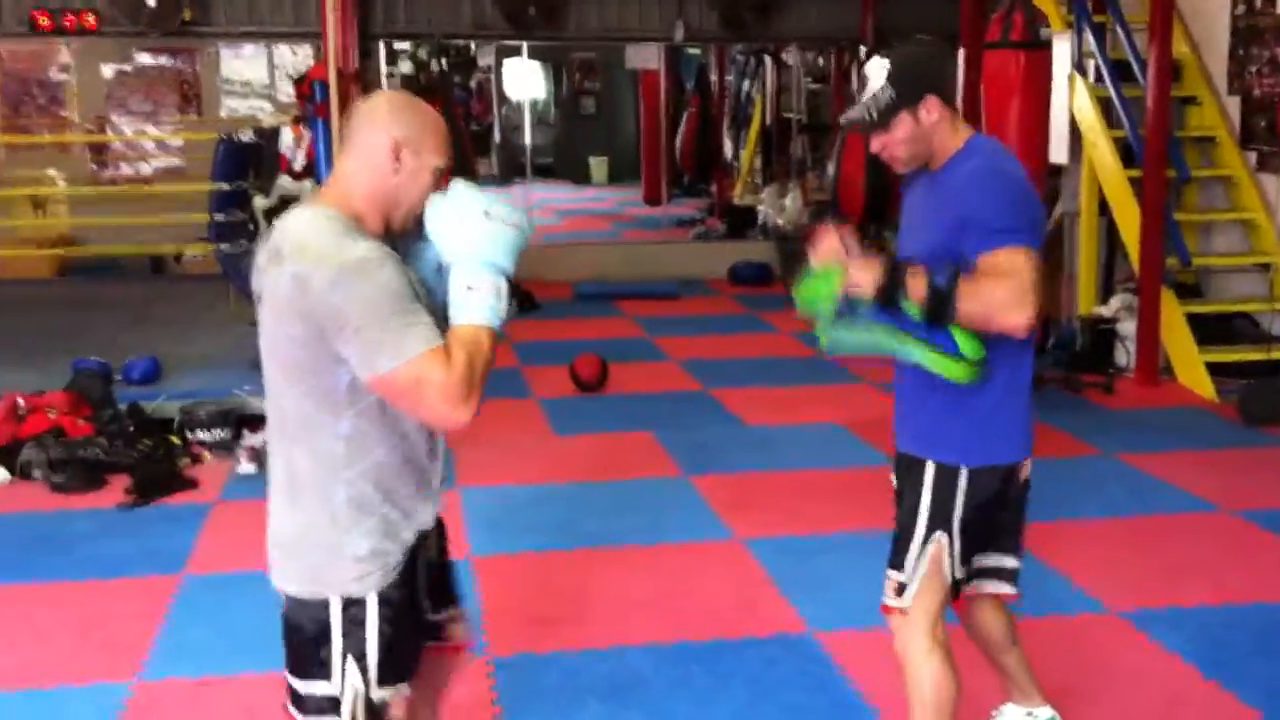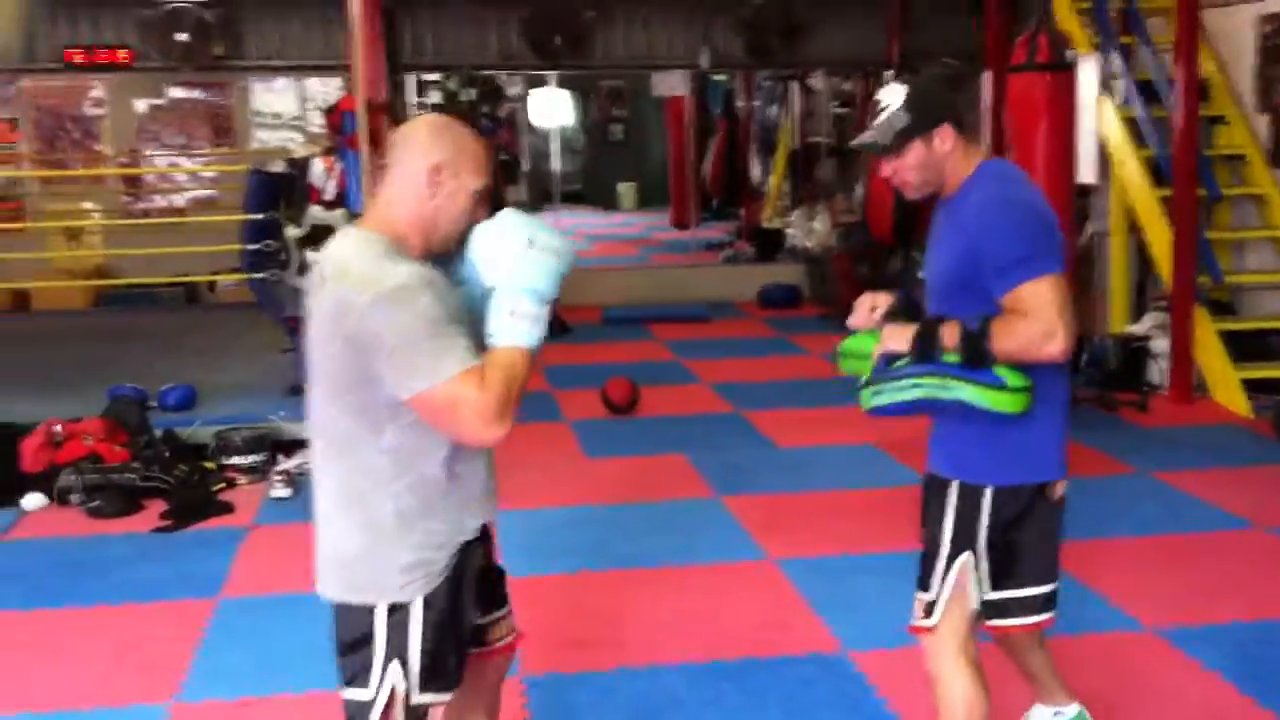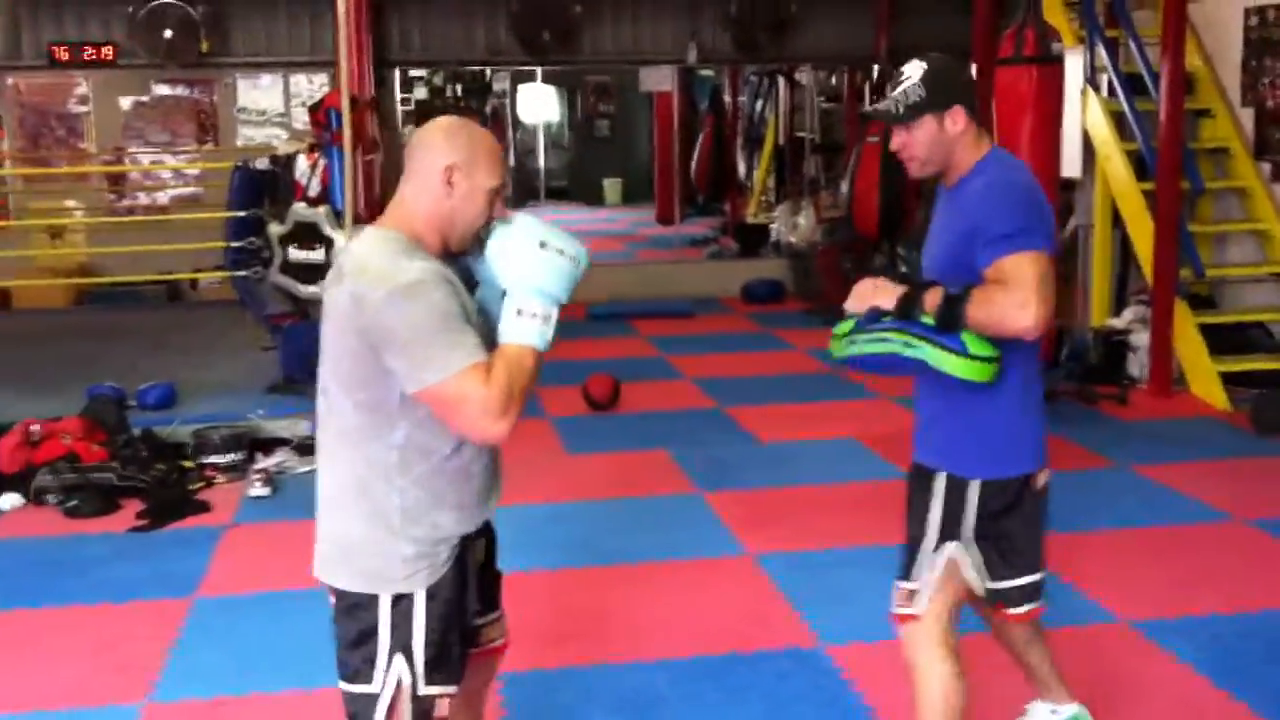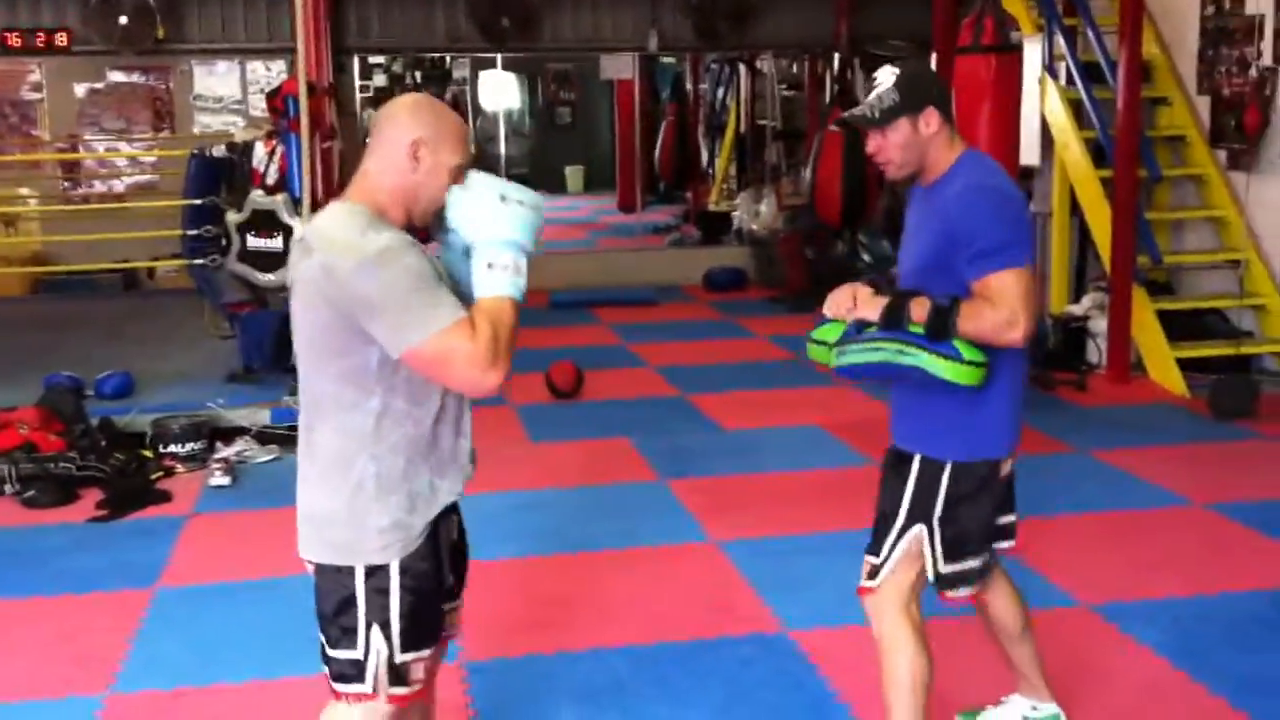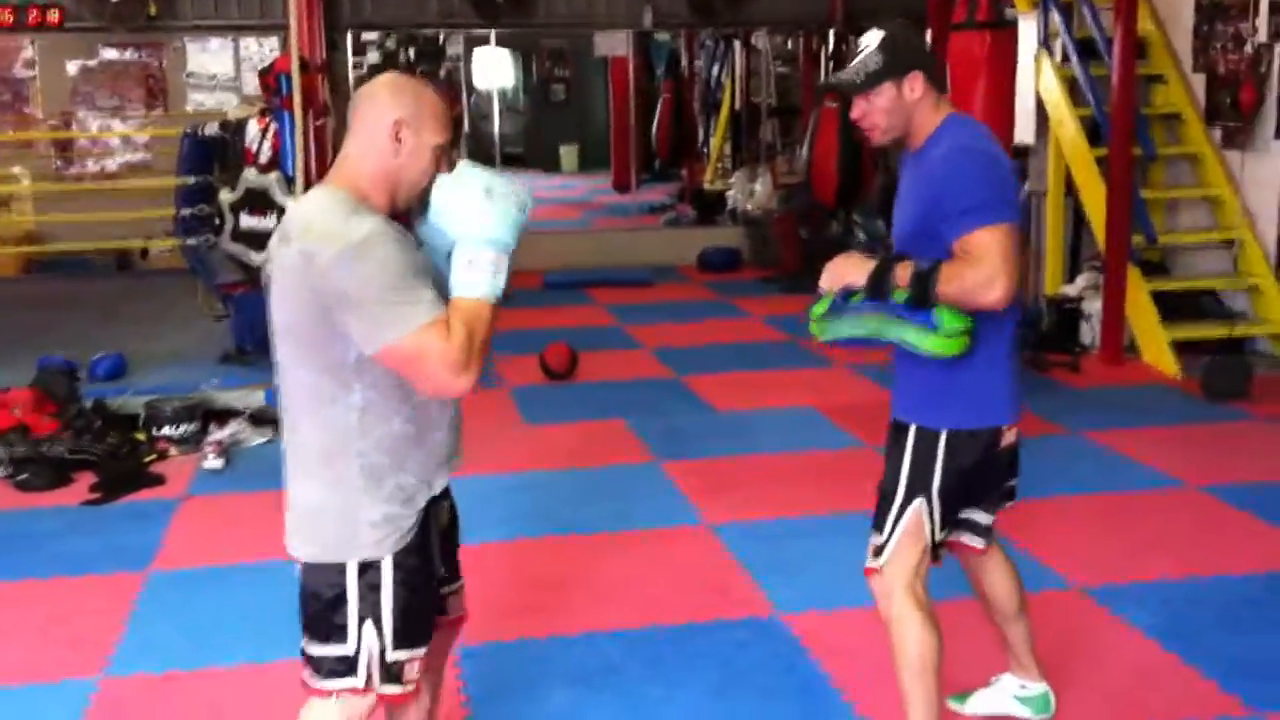
dt=0.2s
person 1, frame 1
left shoulder: (988, 181)
right shoulder: (928, 178)
left elbow: (1012, 308)
left wrist: (895, 281)
right wrist: (856, 257)
left hip: (966, 434)
right hip: (941, 424)
left knee: (914, 613)
right knee: (966, 582)
person 1, frame 2
left shoulder: (1001, 209)
right shoulder: (961, 200)
left elbow: (1049, 334)
left wrist: (927, 337)
right wrist: (899, 310)
left hip: (994, 455)
right hip: (981, 446)
left knee: (943, 632)
right knee: (996, 606)
person 1, frame 3
left shoulder: (1000, 193)
right shoulder: (965, 188)
left elbow: (1024, 311)
left wrist: (913, 299)
right wrist: (899, 295)
left hip: (977, 446)
right hip: (971, 436)
left knee: (923, 620)
right knee: (991, 587)
person 1, frame 4
left shoulder: (980, 197)
right shoulder: (931, 189)
left elbow: (1011, 321)
left wrist: (896, 308)
right wrist: (872, 298)
left hip: (953, 431)
right hip: (949, 423)
left knee: (887, 595)
right knee: (972, 567)
person 1, frame 5
left shoulder: (963, 160)
right shoulder: (926, 153)
left elbow: (991, 281)
left wrist: (883, 272)
right wrist: (865, 269)
left hip: (949, 403)
right hip: (966, 395)
left knee: (894, 575)
right knee: (971, 539)
person 2, frame 1
left shoulder: (312, 234)
right shoulder: (349, 265)
right elbow: (452, 399)
left wrist: (445, 264)
right wrist: (481, 276)
left hip: (381, 522)
right hip: (350, 547)
left knee: (431, 654)
person 2, frame 2
left shoulder: (365, 258)
right shoulder: (388, 288)
left elbow: (448, 370)
right elbow: (484, 418)
left wrist: (490, 289)
right wrist: (520, 301)
left hip: (436, 532)
right hip: (397, 558)
left knee: (483, 655)
person 2, frame 3
left shoulder: (390, 258)
right shoulder: (404, 283)
left elbow: (459, 364)
right elbow: (490, 414)
left wrist: (504, 291)
right wrist: (532, 305)
left hip: (436, 527)
right hip: (400, 552)
left knee: (469, 664)
person 2, frame 4
left shoulder: (353, 233)
right shoulder: (372, 253)
left elbow: (434, 338)
right elbow: (479, 367)
left wrist: (473, 255)
right wrist: (503, 258)
left hip: (408, 499)
right hip: (375, 522)
left knee: (419, 660)
person 2, frame 5
left shoulder: (331, 219)
right shoulder: (355, 242)
left elbow: (416, 329)
right elbow: (452, 367)
left wrist: (453, 245)
right wrist: (482, 255)
left hip: (395, 490)
right hip: (364, 512)
left knee: (429, 634)
